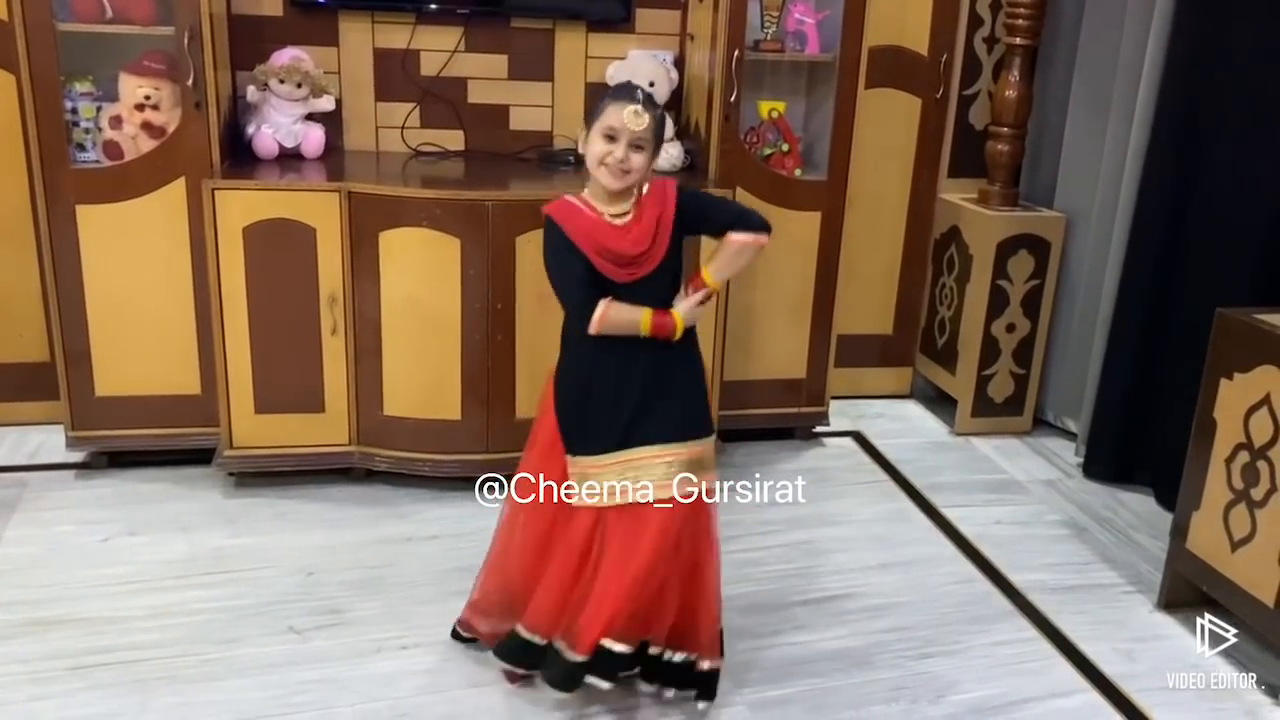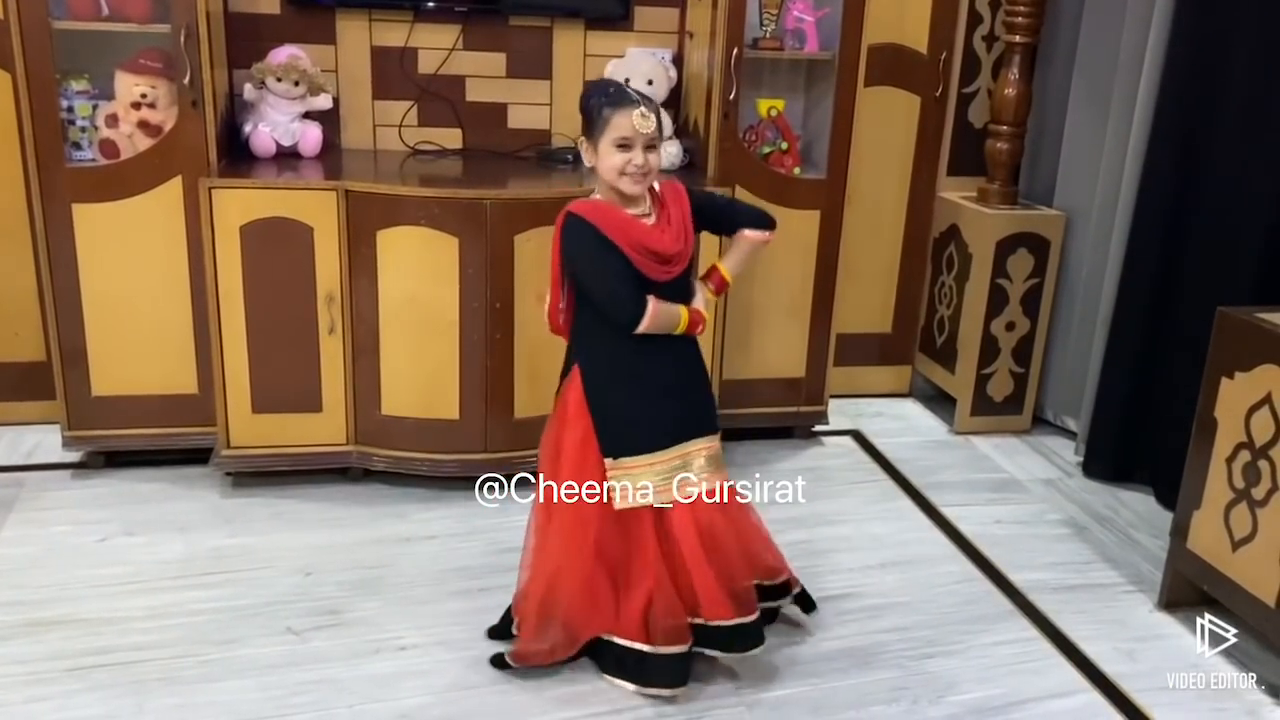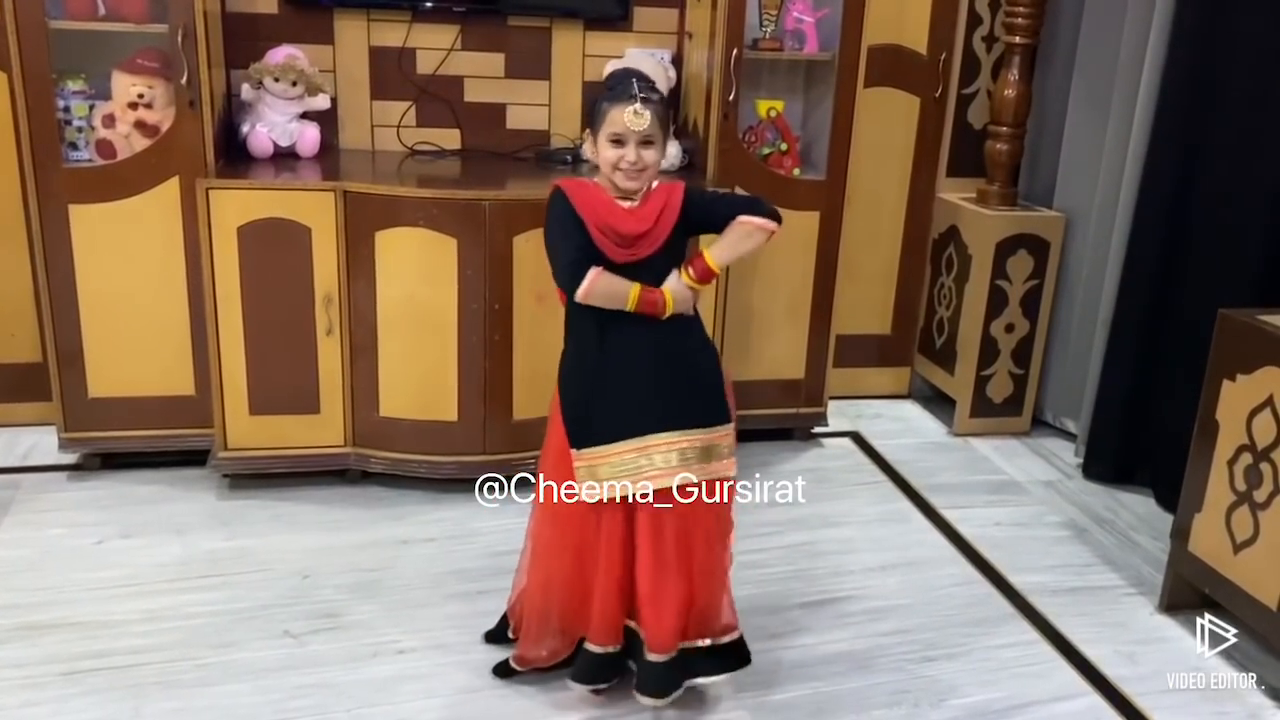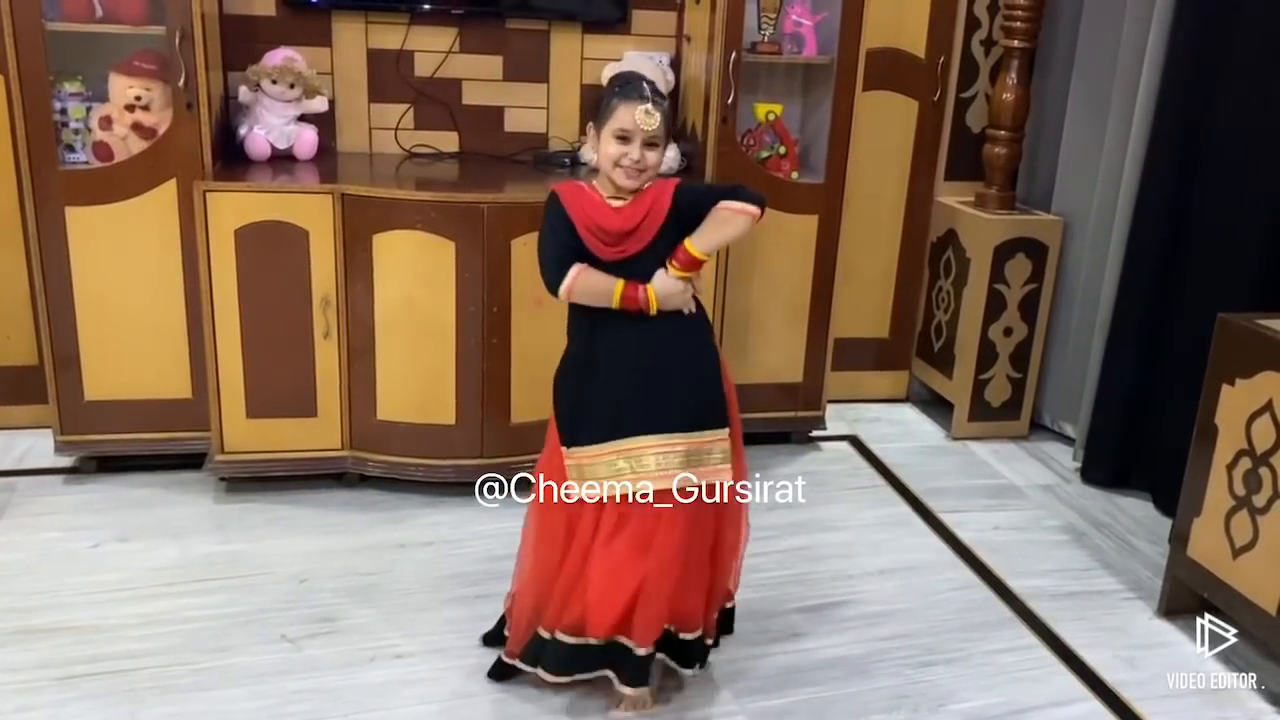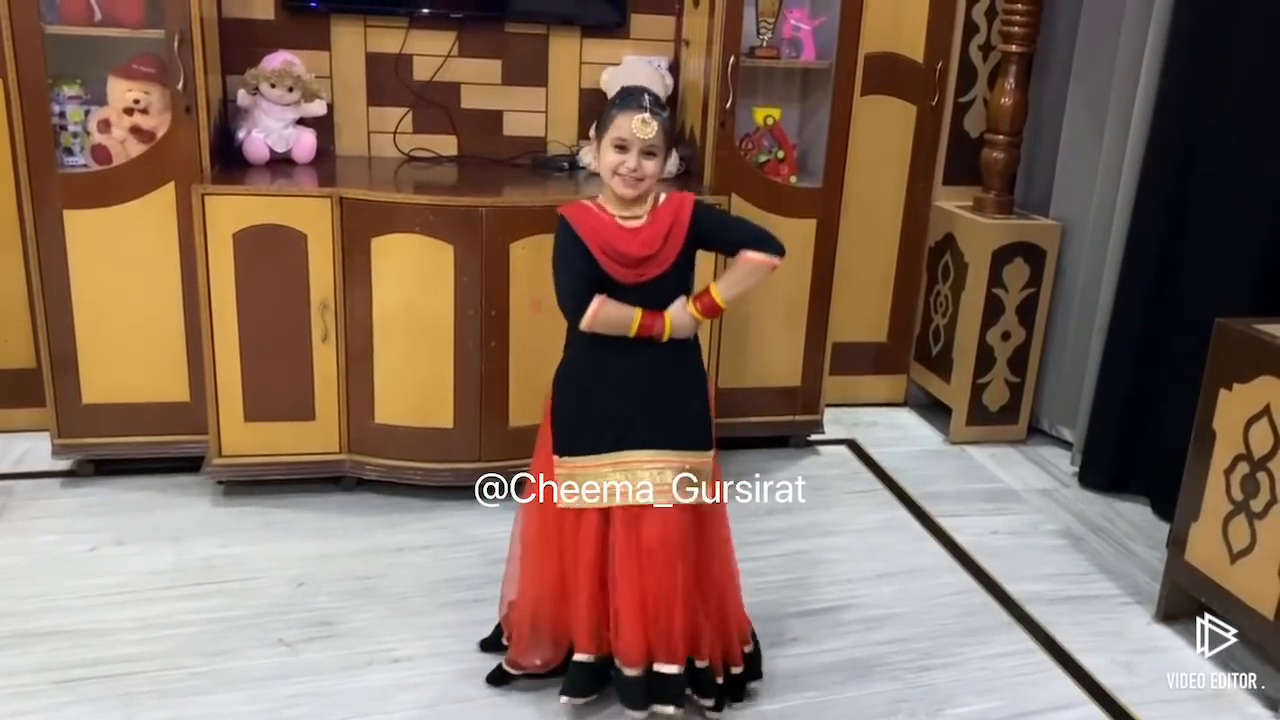
dt=0.5s
person 1, frame 1
left shoulder: (671, 202)
right shoulder: (562, 220)
left elbow: (752, 229)
right elbow: (587, 312)
left wrist: (699, 290)
right wrist: (667, 321)
left hip: (668, 395)
right hip: (591, 396)
left knee: (663, 525)
right knee: (566, 522)
left ankle: (646, 638)
right ankle: (548, 634)
person 1, frame 2
left shoulder: (679, 202)
right shoulder: (582, 224)
left elbow: (758, 224)
right elbow: (631, 310)
left wrist: (713, 284)
right wrist: (693, 316)
left hip: (677, 391)
right hip: (609, 398)
left knee: (697, 510)
right knee: (604, 520)
left ankle: (712, 617)
right ankle: (615, 632)
person 1, frame 3
left shoulder: (678, 202)
right shoulder: (568, 202)
left elbow: (762, 217)
right elbow: (579, 280)
left wrist: (695, 275)
right wrist: (659, 301)
left hip: (678, 390)
right hip: (598, 392)
left knee: (678, 522)
right knee: (594, 521)
left ankle: (669, 646)
right ankle: (590, 637)
person 1, frame 4
left shoulder: (675, 200)
right shoulder: (566, 203)
left elbow: (745, 204)
right elbow: (560, 277)
left wrist: (680, 266)
right wrist: (647, 297)
left hip: (680, 392)
right hip: (596, 393)
left knee: (665, 526)
right knee: (583, 520)
left ankle: (640, 655)
right ankle: (567, 637)
person 1, frame 5
left shoulder: (685, 215)
right shoulder: (575, 221)
left elbow: (765, 249)
right elbow: (580, 308)
left wrist: (702, 307)
right wrist: (662, 324)
left hip: (670, 409)
right hip: (590, 409)
left knee: (664, 540)
right knee: (579, 536)
left ankle: (660, 665)
right ankle: (576, 648)
